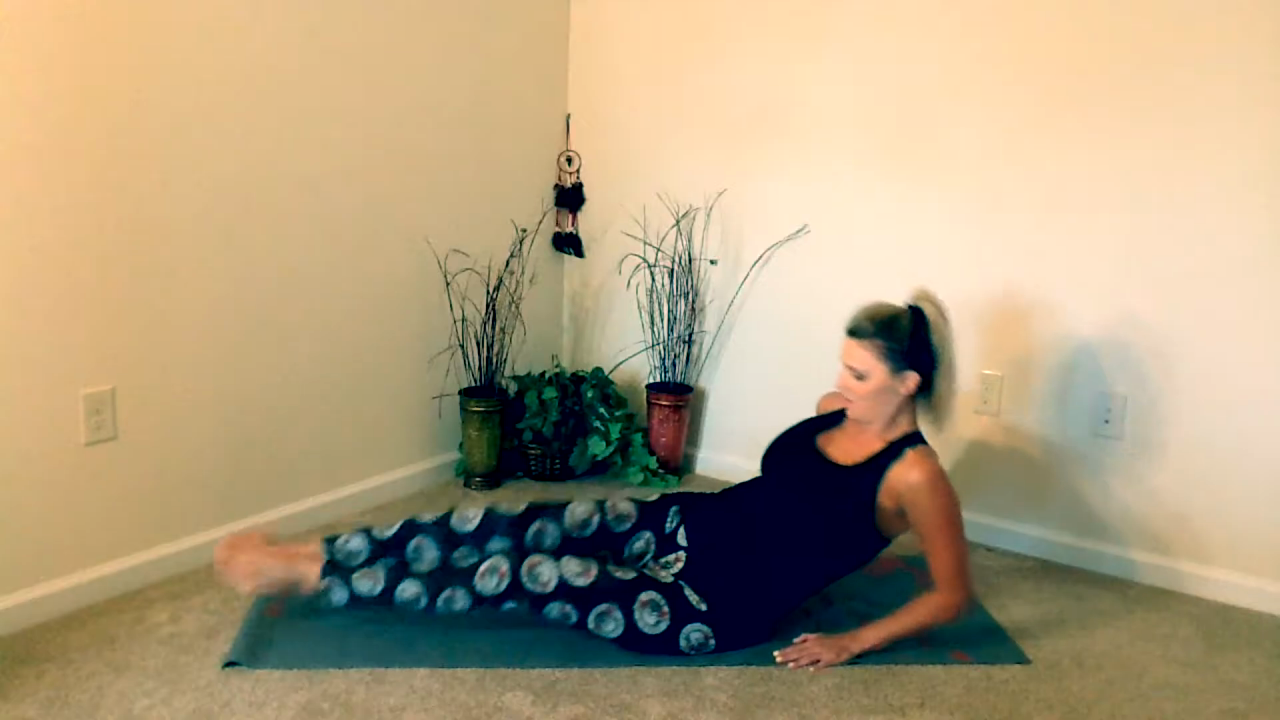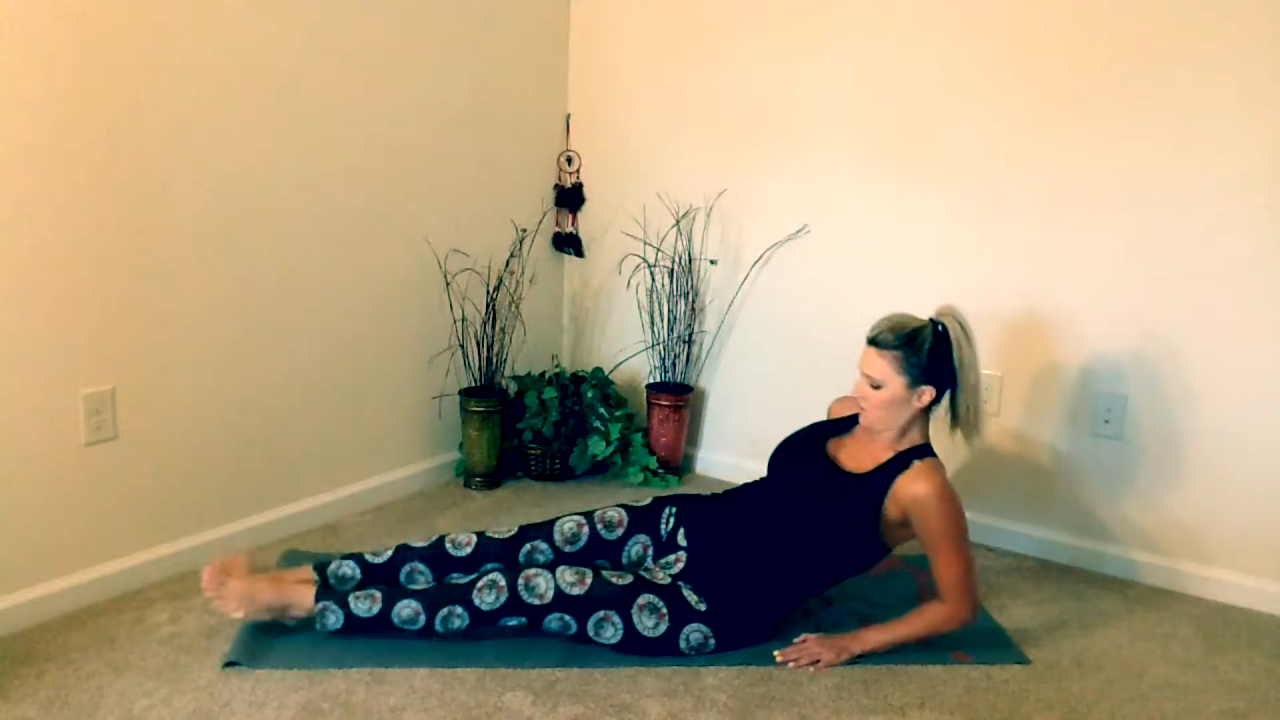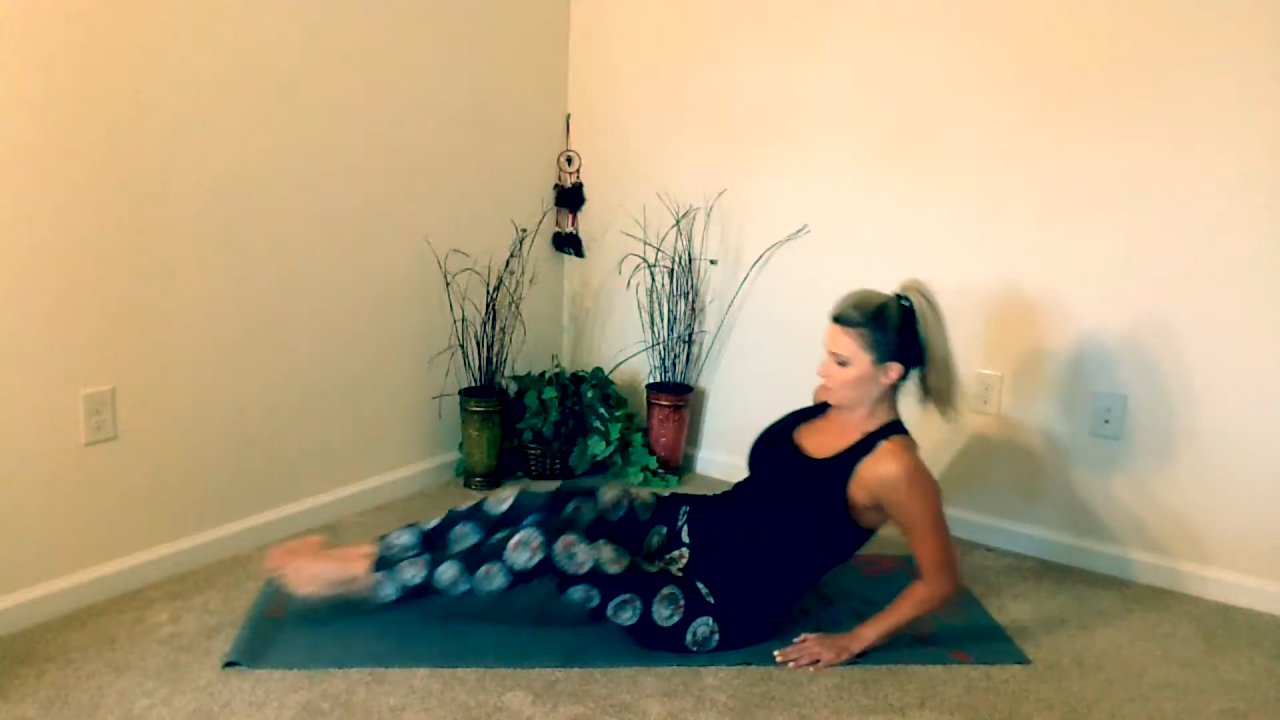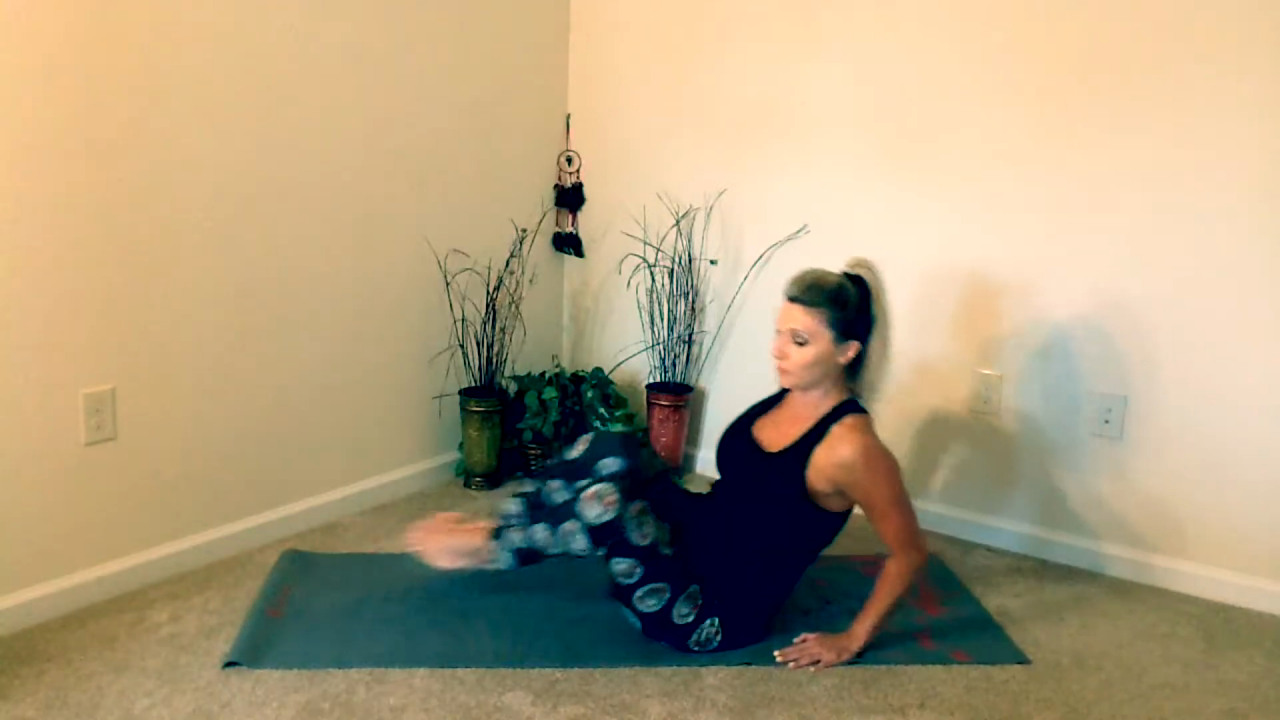
dt=0.2s
person 1, frame 1
left shoulder: (914, 476)
right shoulder: (840, 412)
left elbow: (950, 589)
left wrist: (850, 645)
left hip: (714, 612)
right hip: (689, 528)
left knee: (518, 574)
right knee: (517, 529)
left ankle: (317, 577)
right ankle: (318, 560)
person 1, frame 2
left shoulder: (921, 488)
right shoulder: (848, 413)
left elbow: (957, 603)
left wrist: (850, 644)
left hip: (718, 609)
right hip: (687, 527)
left knee: (525, 592)
right knee: (511, 550)
left ankle: (304, 604)
right ankle: (302, 585)
person 1, frame 3
left shoulder: (893, 469)
right shoulder: (832, 402)
left elbow: (940, 581)
left wrist: (851, 641)
left hip: (720, 608)
right hip: (694, 528)
left knee: (549, 548)
right knee: (543, 508)
left ankle: (363, 576)
right ankle: (365, 560)
person 1, frame 4
left shoulder: (848, 446)
right shoulder: (799, 389)
left elbow: (908, 554)
left wrist: (851, 640)
left hip: (708, 613)
right hip: (703, 529)
left knee: (611, 488)
right knee: (612, 454)
left ankle: (497, 547)
right ankle: (501, 534)
